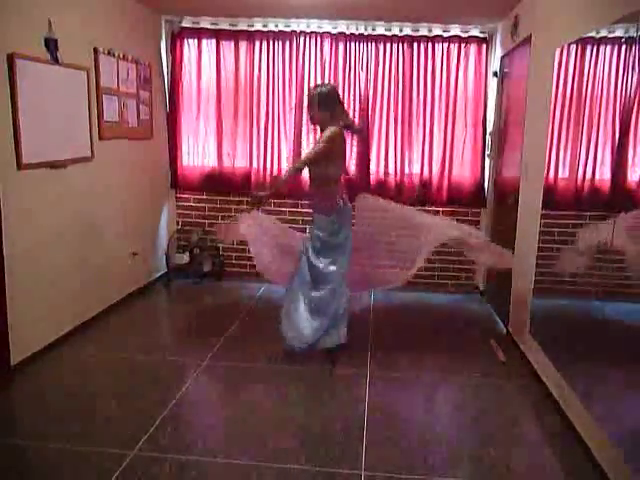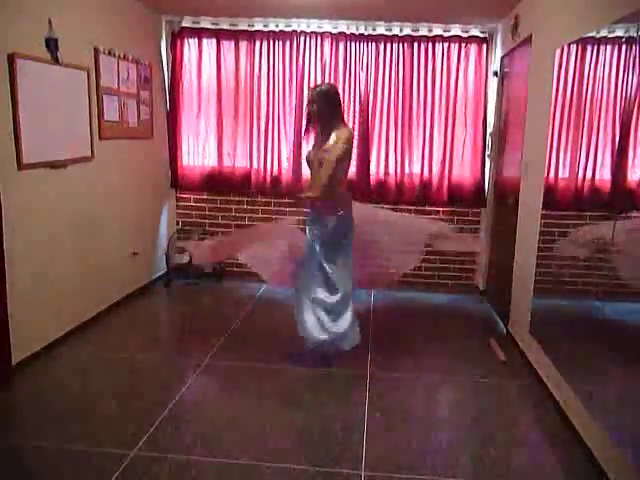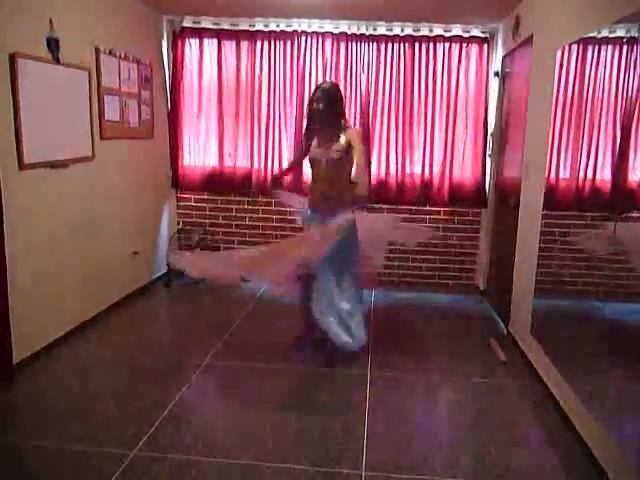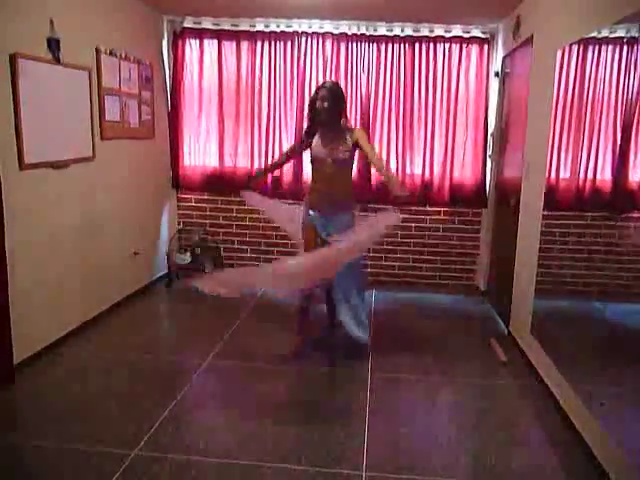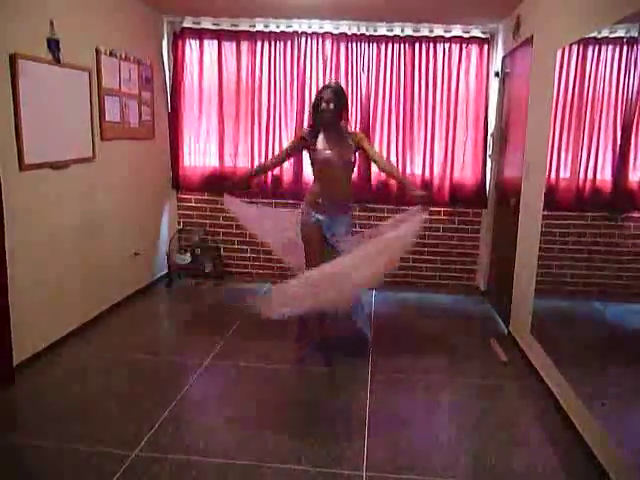
dt=0.1s
person 1, frame 1
left shoulder: (332, 134)
right shoulder: (334, 133)
left elbow: (303, 163)
left wrist: (273, 190)
left hip: (332, 212)
right hip: (327, 209)
left knee: (325, 277)
right knee: (315, 272)
left ankle: (326, 341)
right ankle: (327, 337)
person 1, frame 2
left shoulder: (344, 134)
right shoulder: (319, 134)
left elbow: (331, 162)
left wrist: (314, 190)
right wrist: (312, 191)
left hip: (335, 213)
right hip: (316, 212)
left knee: (331, 278)
right knee: (310, 273)
left ankle: (328, 341)
right ankle: (323, 335)
person 1, frame 3
left shoulder: (351, 134)
right shoulder: (312, 134)
left elbow: (360, 161)
right elbow: (298, 159)
left wrist: (361, 187)
right wrist: (279, 175)
left hip: (340, 214)
right hip: (314, 211)
left knee: (337, 276)
right knee: (306, 273)
left ankle: (340, 340)
right ankle: (310, 327)
person 1, frame 4
left shoulder: (355, 134)
right shoulder: (309, 134)
left elbow: (375, 160)
right elbow: (284, 158)
left wrist: (395, 184)
right wrist: (257, 175)
left hip: (343, 213)
right hip: (314, 211)
left knee: (341, 275)
left ankle: (333, 330)
right ankle: (303, 333)
person 1, frame 5
left shoulder: (354, 138)
right shoulder: (310, 135)
left elbow: (381, 161)
right elbow: (277, 159)
left wrist: (408, 185)
right wrist: (243, 178)
left hip: (342, 214)
right hip: (315, 212)
left ankle: (319, 333)
right ankle: (305, 338)
